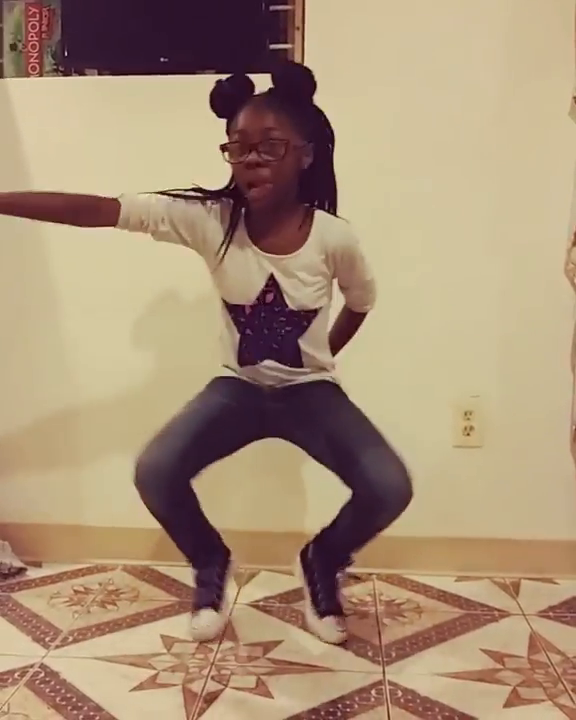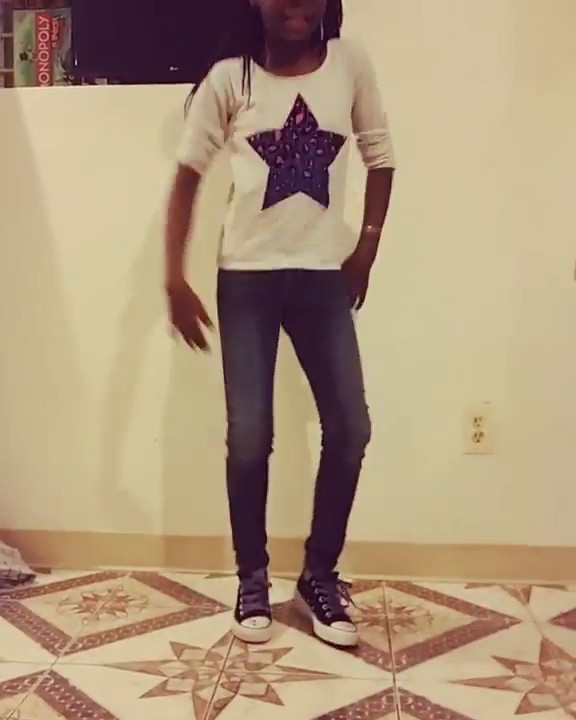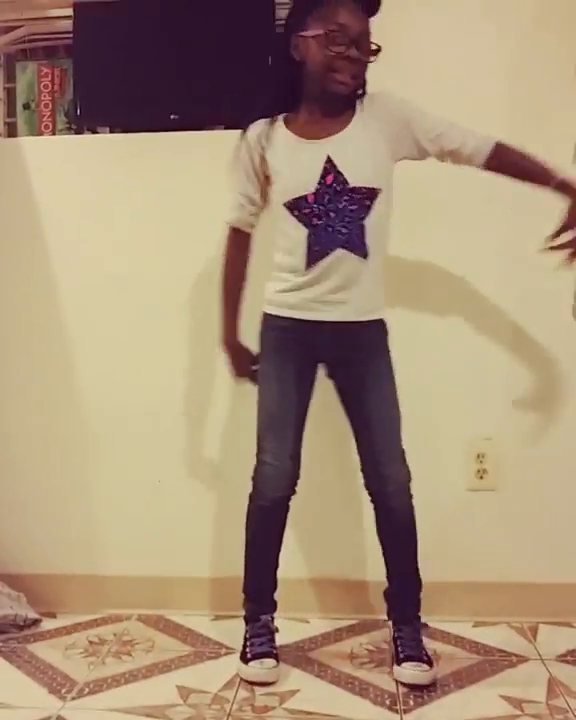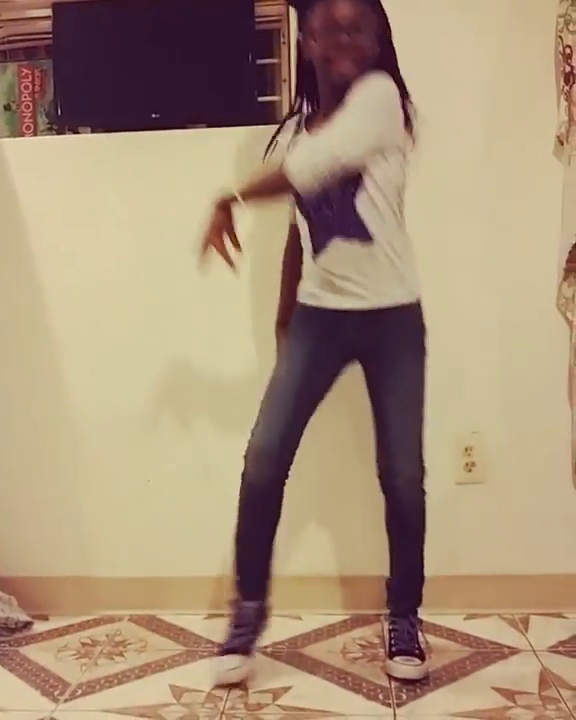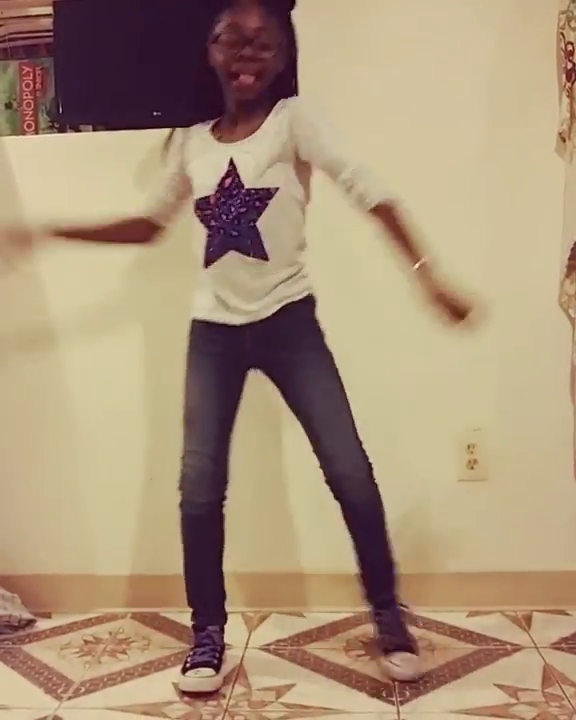
dt=0.5s
person 1, frame 1
left shoulder: (334, 238)
right shoulder: (208, 220)
left elbow: (361, 305)
right elbow: (101, 210)
left wrist: (319, 356)
left hip: (311, 392)
right hip: (238, 389)
left knee: (388, 490)
right knee: (155, 475)
left ankle: (322, 563)
right ankle: (212, 567)
person 1, frame 2
left shoulder: (351, 63)
right shoulder: (230, 79)
left elbow: (380, 159)
right elbow: (187, 173)
left wrist: (367, 243)
right wrist: (174, 275)
left hip: (324, 278)
right hip: (246, 278)
left knee: (349, 431)
right knee: (248, 438)
left ankle: (320, 577)
right ankle: (252, 578)
person 1, frame 3
left shoulder: (386, 118)
right shoulder: (261, 140)
left elbow: (481, 149)
right elbow: (241, 235)
right wrist: (229, 329)
left hip: (363, 329)
right hip: (286, 329)
left knee: (390, 482)
right knee: (273, 479)
left ankle: (405, 622)
right ankle: (259, 621)
person 1, frame 4
left shoulder: (380, 97)
right shoulder: (299, 128)
left elbow: (310, 168)
left wrist: (229, 200)
right wrist: (281, 316)
left hip: (391, 315)
right hip: (316, 316)
left knee: (402, 476)
right knee: (264, 458)
left ankle: (403, 618)
right ankle: (249, 609)
person 1, frame 5
left shoulder: (291, 120)
right shoulder: (193, 142)
left elbow: (364, 187)
right elbow: (155, 223)
left wrist: (422, 267)
left hip: (285, 320)
right hip: (211, 329)
left knee: (349, 469)
right knee: (200, 485)
left ankle: (386, 611)
right ankle: (208, 628)
